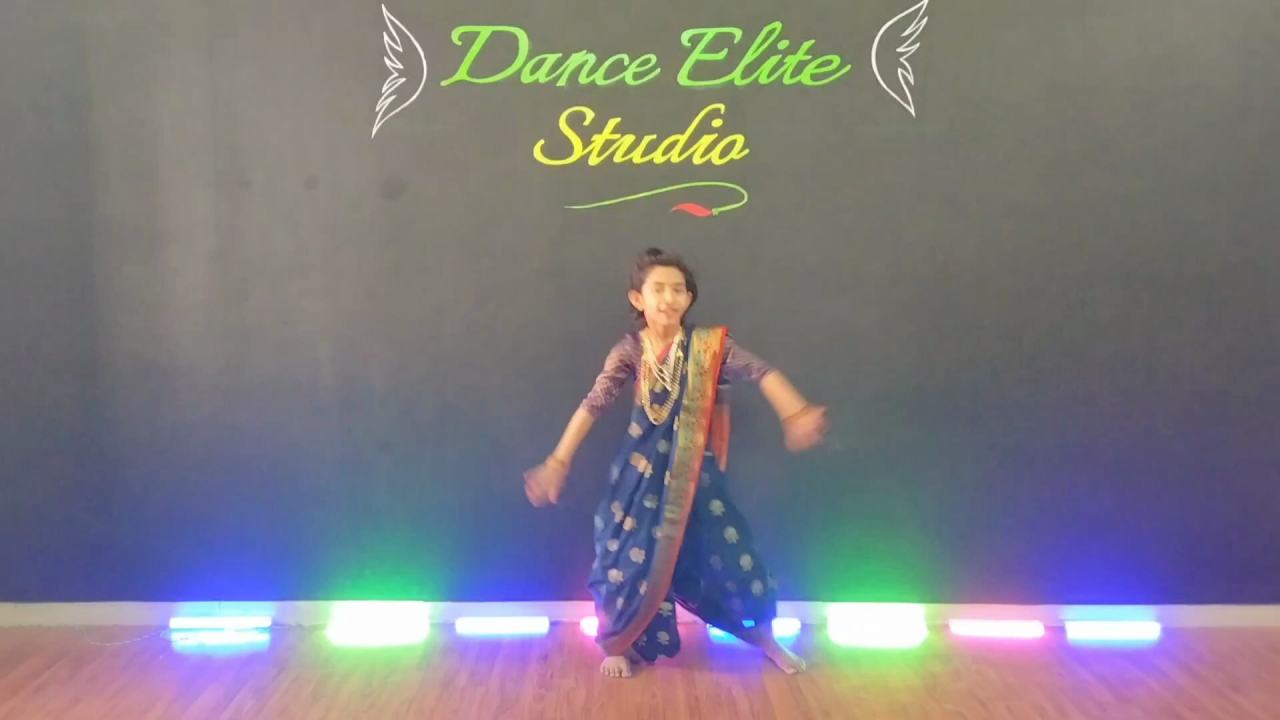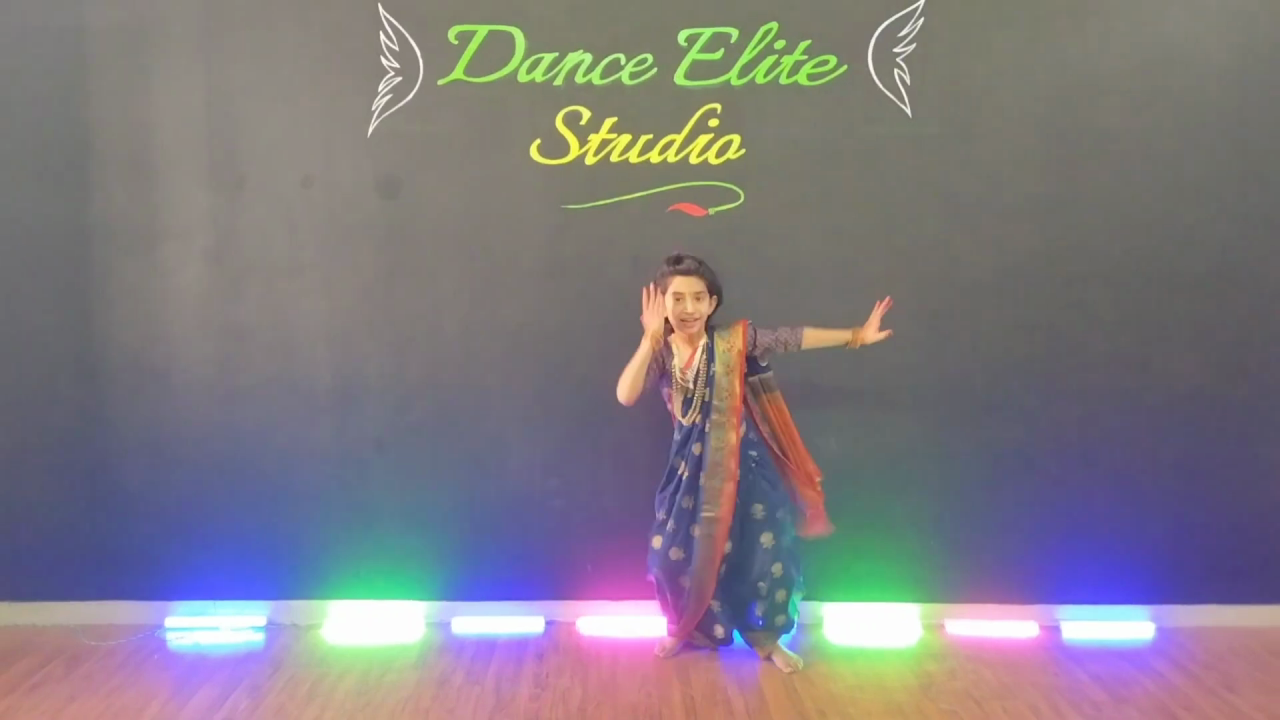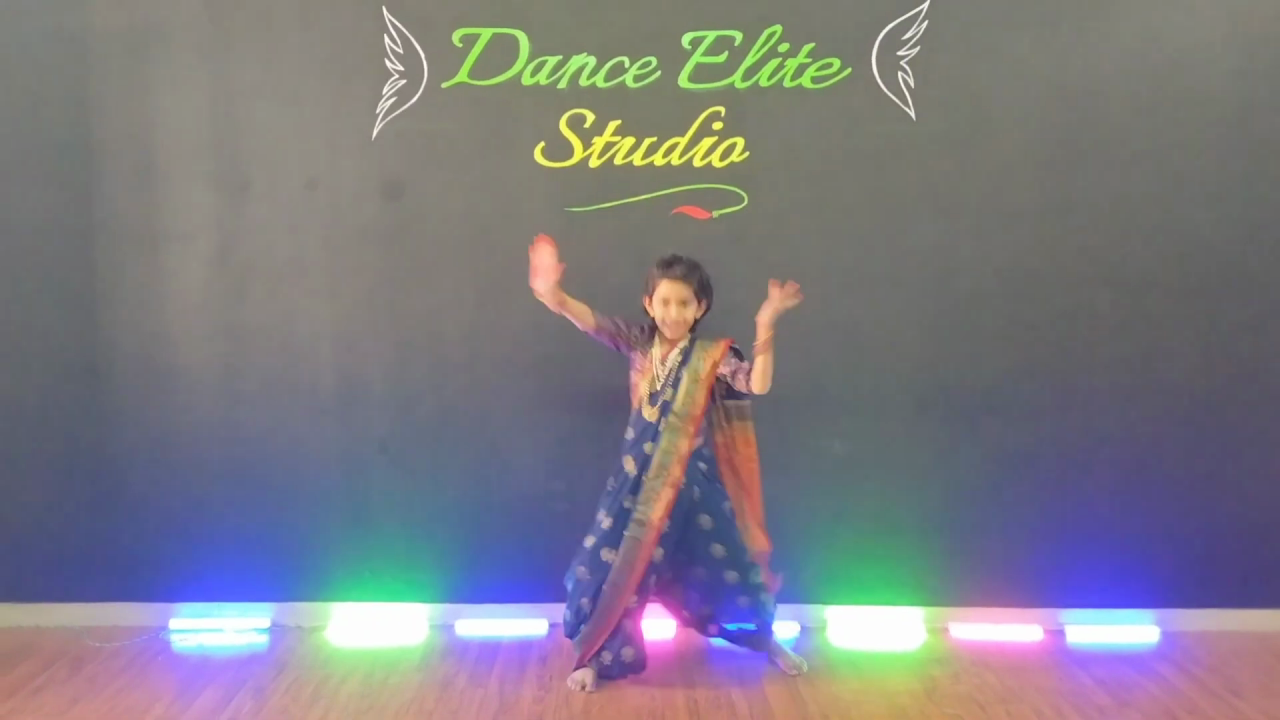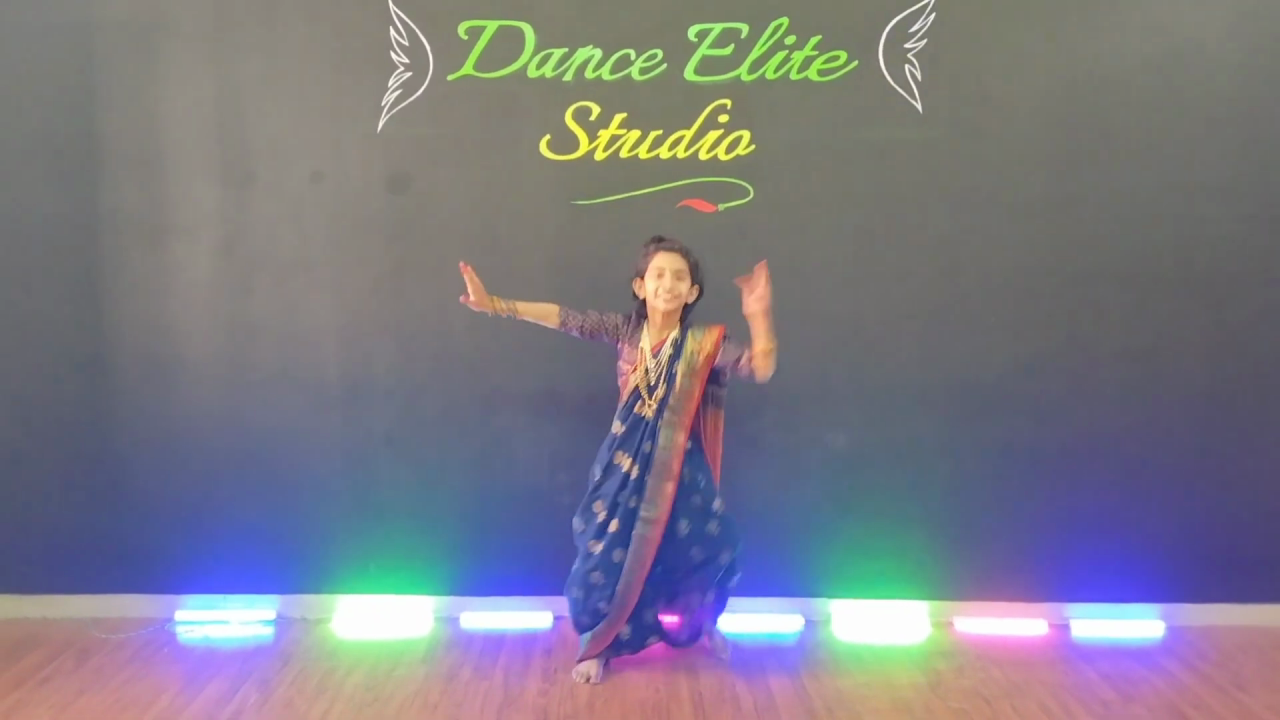
dt=0.4s
person 1, frame 1
left shoulder: (710, 345)
right shoulder: (629, 350)
left elbow: (762, 373)
right elbow: (592, 405)
left wrist: (795, 413)
right wrist: (558, 461)
left hip: (696, 470)
right hip: (644, 471)
left knee: (732, 552)
right knee: (628, 557)
left ankle: (762, 636)
right ankle: (619, 643)
person 1, frame 2
left shoulder: (737, 341)
right shoulder: (660, 355)
left elbow: (795, 339)
right elbow: (626, 395)
left wrist: (857, 336)
right wrist: (650, 338)
left hip: (744, 468)
right hip: (690, 472)
left knee: (765, 554)
right knee: (678, 552)
left ankle: (765, 638)
right ankle: (688, 627)
person 1, frame 3
left shoulder: (717, 354)
right shoulder: (638, 342)
left elbow: (758, 386)
right elbow: (590, 319)
left wrist: (764, 331)
right wrist: (553, 294)
left hip: (693, 478)
right hip: (637, 476)
left knee: (728, 562)
right knee: (600, 565)
left ankle: (767, 642)
right ankle: (593, 655)
person 1, frame 4
left shoulder: (706, 343)
right shoulder: (613, 326)
left elbow: (761, 371)
right elbow: (559, 316)
left wrist: (758, 318)
right wrist: (496, 306)
left hip: (681, 465)
right hip: (623, 462)
left knee: (710, 548)
right knee: (608, 552)
left ankle: (699, 627)
right ankle: (600, 645)
